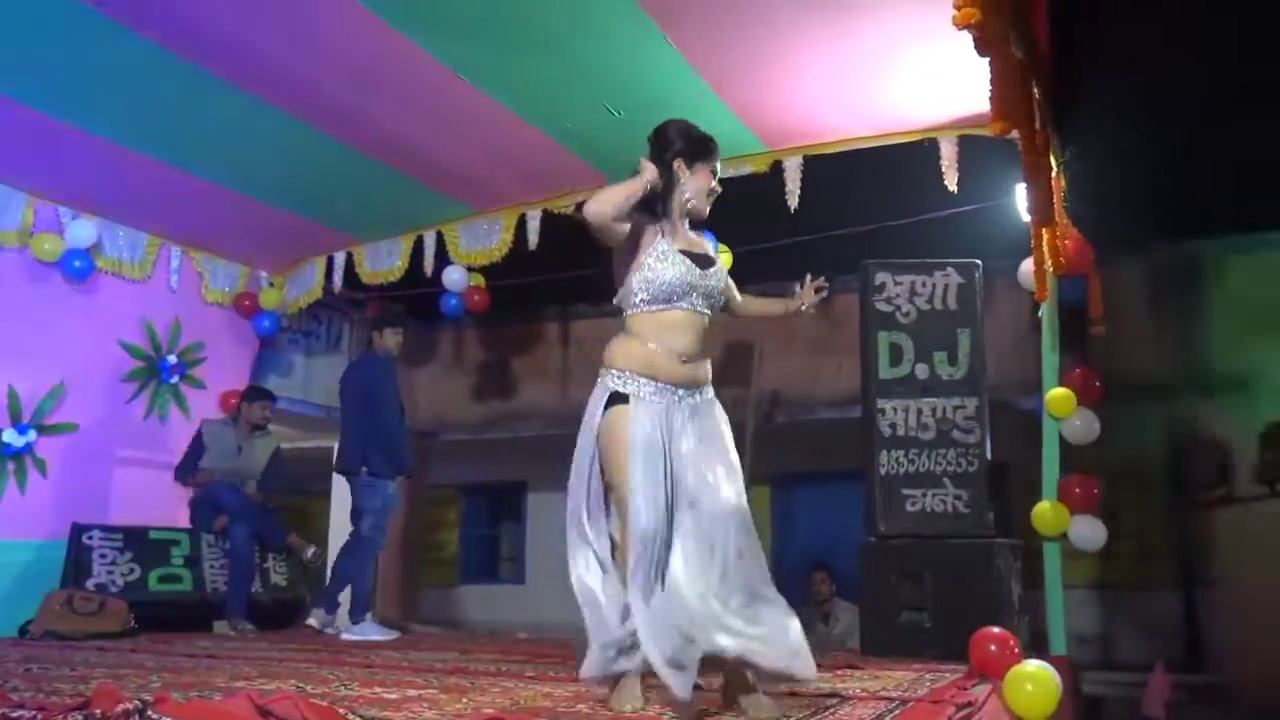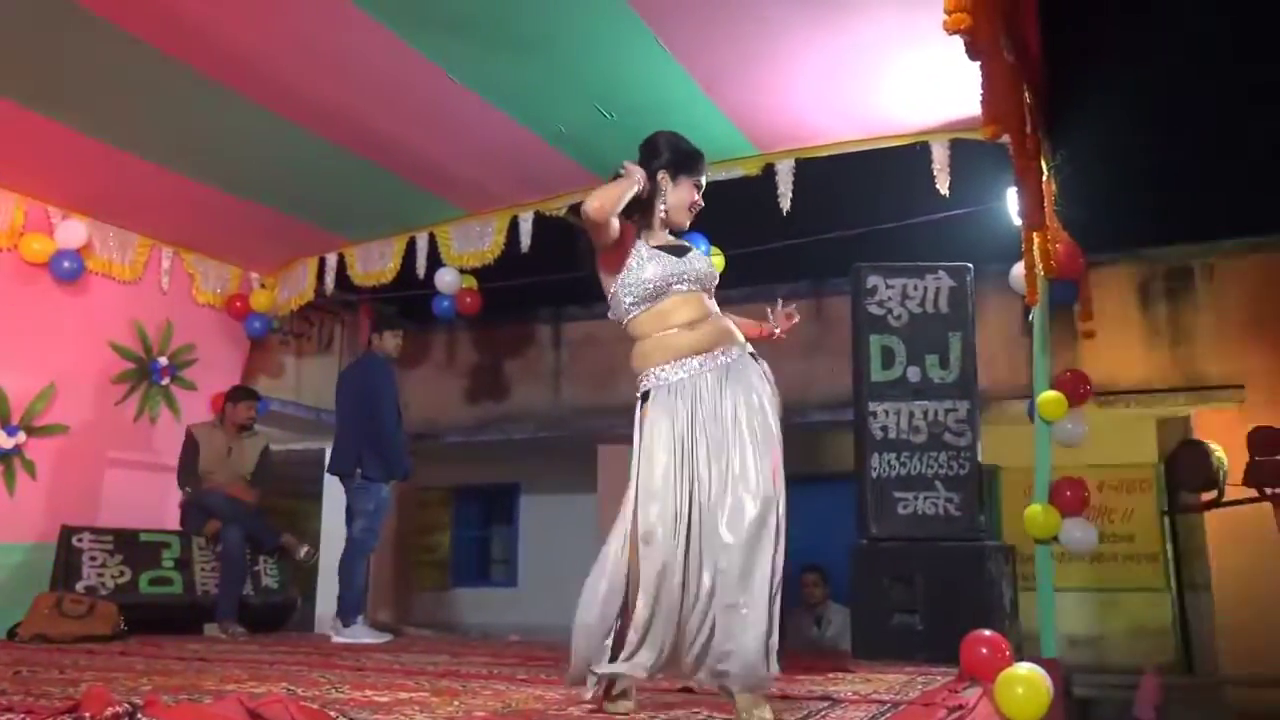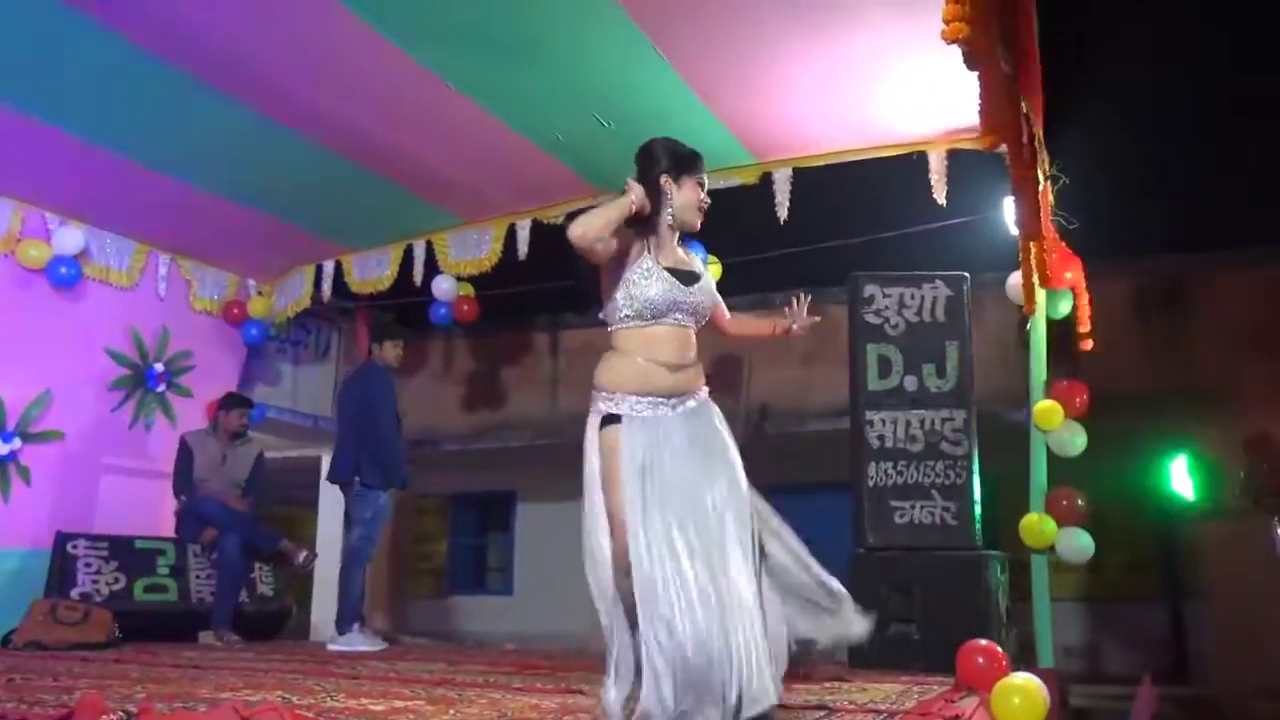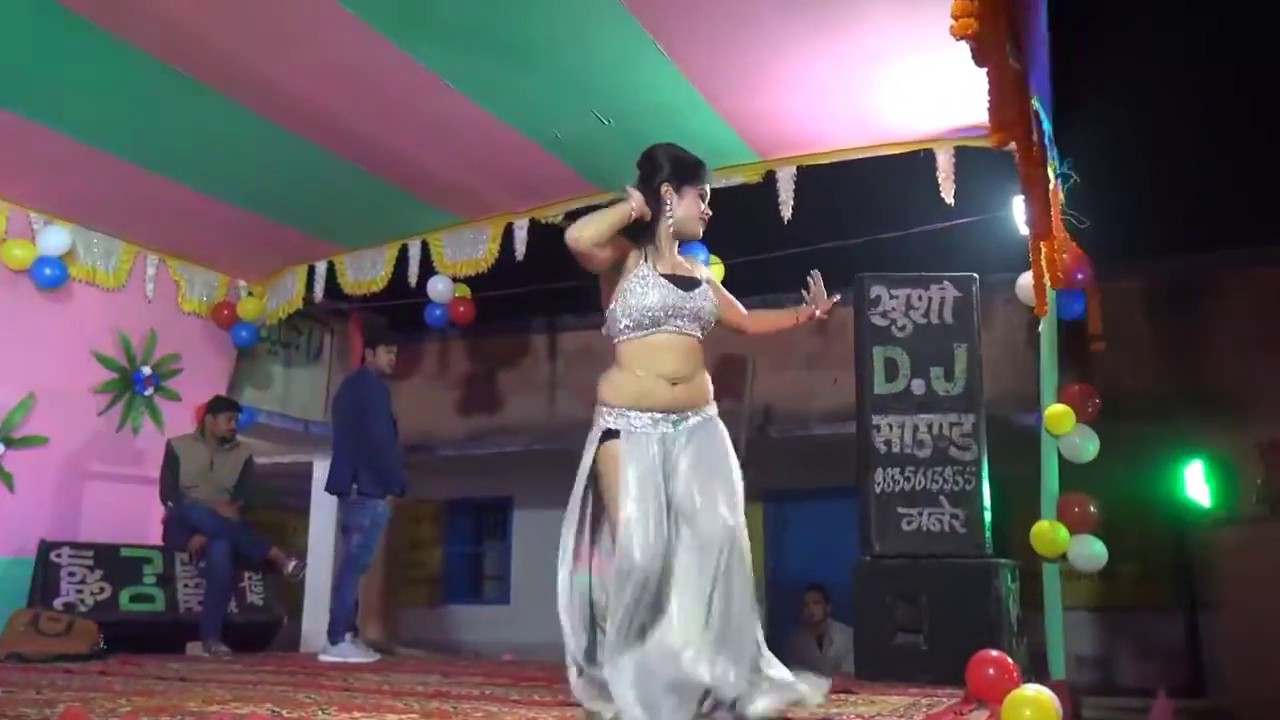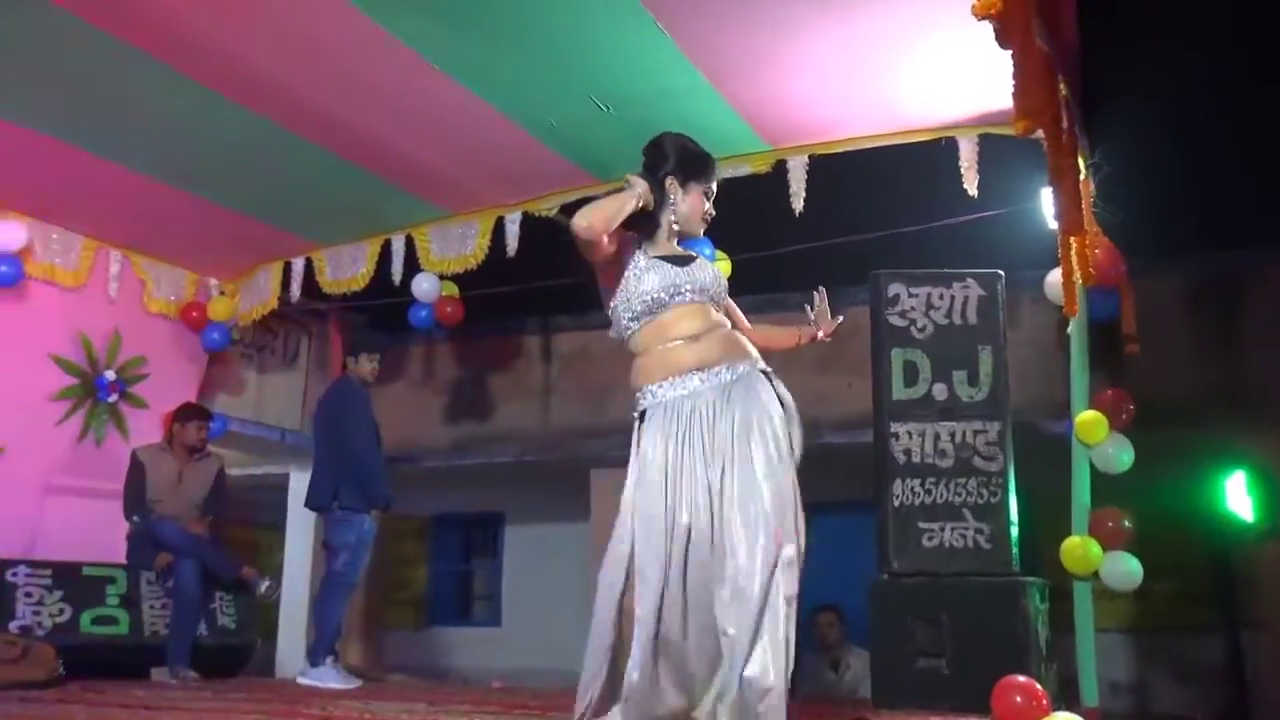
dt=0.3s
person 1, frame 1
left shoulder: (702, 245)
right shoulder: (639, 232)
left elbow: (736, 303)
right elbow: (596, 213)
left wrist: (794, 305)
right wrist: (647, 179)
left hip: (694, 404)
right hip: (633, 396)
left knee: (721, 517)
right knee: (638, 532)
left ankle: (736, 665)
right ankle: (628, 667)
person 1, frame 2
left shoulder: (685, 249)
right shoulder: (620, 239)
right elbow: (593, 209)
left wrist: (768, 329)
right wrist: (632, 184)
left hip: (735, 379)
right hip: (670, 391)
left knee: (745, 518)
right knee: (658, 524)
right ankle: (613, 668)
person 1, frame 3
left shoulder: (693, 263)
right shoulder: (626, 248)
left elbow: (727, 321)
right elbow: (581, 235)
left wrist: (786, 325)
right wrist: (633, 200)
left hip: (692, 413)
right hip: (628, 414)
left knee: (720, 535)
right knee: (639, 550)
person 1, frame 4
left shoulder: (697, 272)
right shoulder: (623, 257)
left elbow: (745, 320)
right elbow: (577, 239)
left wrist: (806, 313)
right wrist: (632, 208)
left hip: (698, 428)
right hip: (632, 428)
left knee: (719, 542)
right knee: (635, 559)
person 1, frame 5
left shoulder: (699, 261)
right shoulder: (622, 252)
left elbow: (746, 331)
right elbow: (585, 227)
left wrist: (811, 332)
right wrist: (637, 195)
left hip: (743, 395)
right hip: (669, 411)
left knee: (754, 544)
right knee: (657, 550)
person 2, frame 1
left shoulder: (356, 369)
right shoulder: (380, 367)
right elbow: (389, 421)
right wrist: (402, 464)
left hip: (358, 464)
right hip: (377, 467)
left knee: (360, 538)
right knee: (370, 541)
left ankle: (325, 609)
right ankle: (360, 620)
person 2, frame 2
left shoulder: (354, 371)
right shoulder: (379, 370)
right elbow: (386, 424)
right wrist: (398, 468)
left hip: (353, 465)
right hip: (372, 468)
left knee: (357, 542)
right knee: (363, 544)
left ankle: (345, 616)
right ankle: (351, 623)
person 2, frame 3
left shoulder: (356, 379)
right shoulder: (378, 379)
right elbow: (385, 433)
right wrist: (397, 477)
left hip: (354, 474)
right hip: (371, 477)
left knee: (356, 551)
right knee: (359, 552)
left ankle: (352, 625)
right ankle: (346, 631)
person 2, frame 4
left shoulder: (350, 387)
right shoulder: (372, 386)
right elbow: (380, 439)
right wrist: (394, 484)
left hip: (352, 483)
right hip: (369, 486)
left knee: (354, 560)
right knee: (358, 560)
left ankle: (346, 636)
right ankle: (338, 641)
person 2, frame 5
left shoulder: (333, 397)
right shoulder: (352, 395)
right elbow: (362, 450)
right wrist: (378, 498)
left hip: (334, 498)
right hip: (352, 501)
left knee: (336, 579)
right knee: (344, 579)
left ankle: (325, 659)
right ankle: (318, 663)
person 3, frame 1
left shoulder: (270, 445)
right shoulder: (210, 430)
right elbow: (182, 473)
left wrist: (231, 514)
right wrist: (209, 477)
left hip: (245, 514)
right hip: (208, 508)
left knee: (241, 531)
right knee: (221, 491)
left ankle: (236, 615)
right ankle: (291, 541)
person 3, frame 2
left shoulder: (259, 444)
right shoulder: (198, 433)
left elbow: (259, 493)
right elbow: (186, 480)
left wrist: (223, 518)
right wrist: (230, 490)
left hip: (234, 515)
right hip: (199, 510)
left knee: (235, 533)
right knee: (212, 498)
left ankle: (226, 619)
right ankle: (285, 541)
person 3, frame 3
left shoulder: (253, 451)
right shoulder: (192, 441)
left elbow: (254, 499)
right elbow: (182, 489)
left wrist: (219, 526)
right wrist: (225, 501)
left hip: (231, 524)
right hip: (195, 519)
left knee: (232, 541)
right knee: (207, 505)
left ankle: (221, 627)
right ankle: (285, 546)
person 3, frame 4
left shoulder: (242, 455)
right shoulder: (178, 447)
left elbow: (244, 503)
right elbow: (168, 496)
left wrist: (208, 533)
right wrist: (214, 510)
left hip: (219, 531)
right hip: (183, 526)
left knee: (221, 548)
right knee: (196, 513)
left ankle: (210, 638)
right ankle: (274, 555)
person 3, frame 5
left shoulder: (213, 465)
right shoulder: (144, 457)
left elbow: (216, 518)
right elbow: (133, 511)
left wrist: (185, 542)
right wrist: (183, 527)
left hip: (188, 549)
right hip: (148, 544)
left knee: (189, 567)
right knee: (163, 528)
left ankle: (178, 663)
right ankle: (246, 574)
